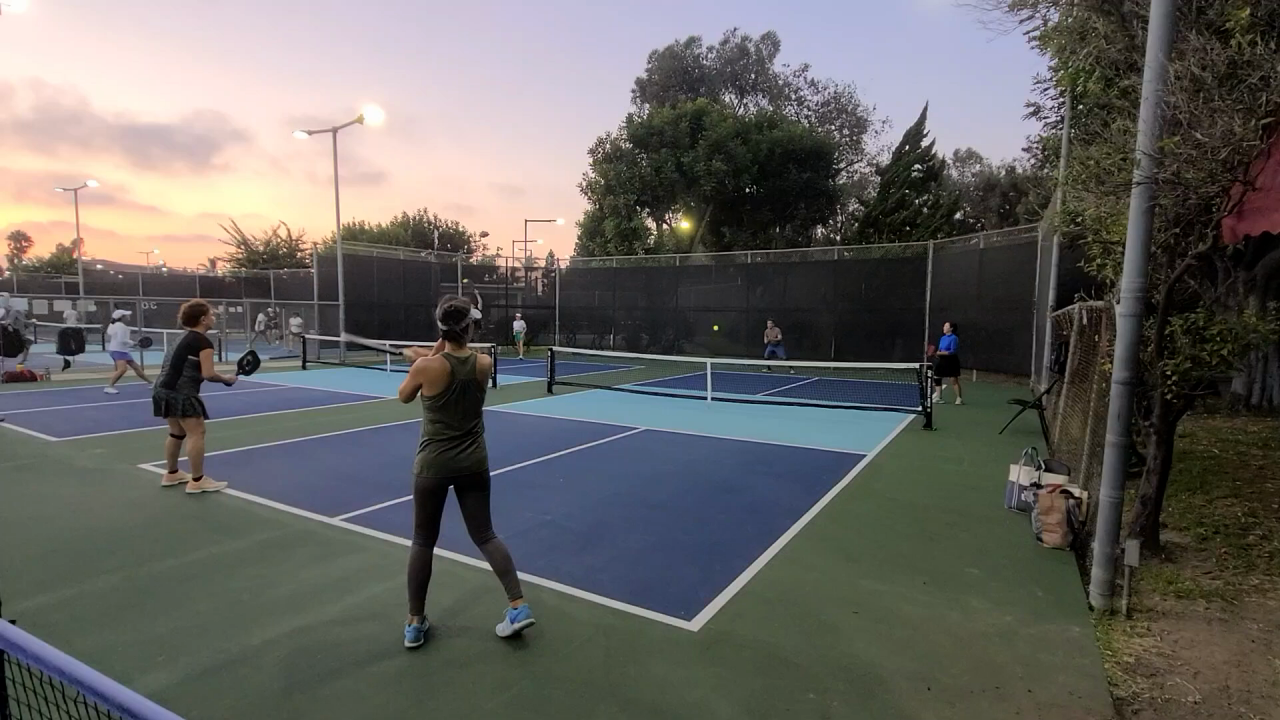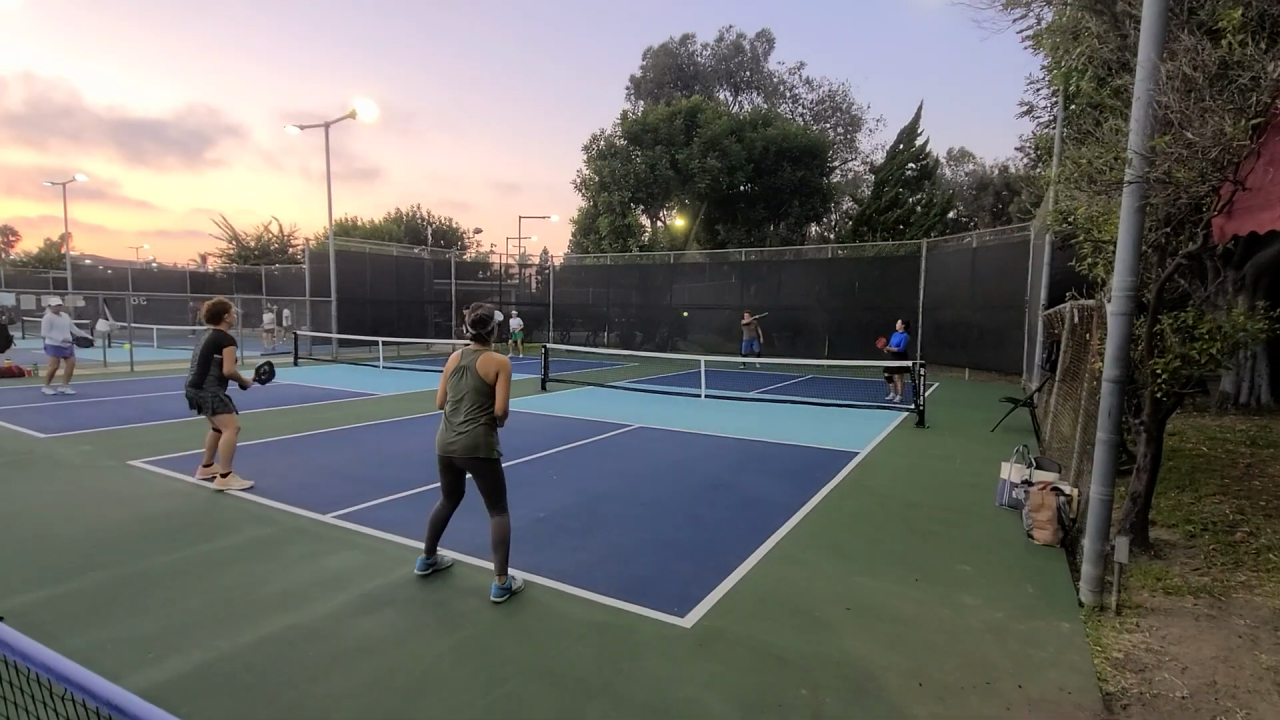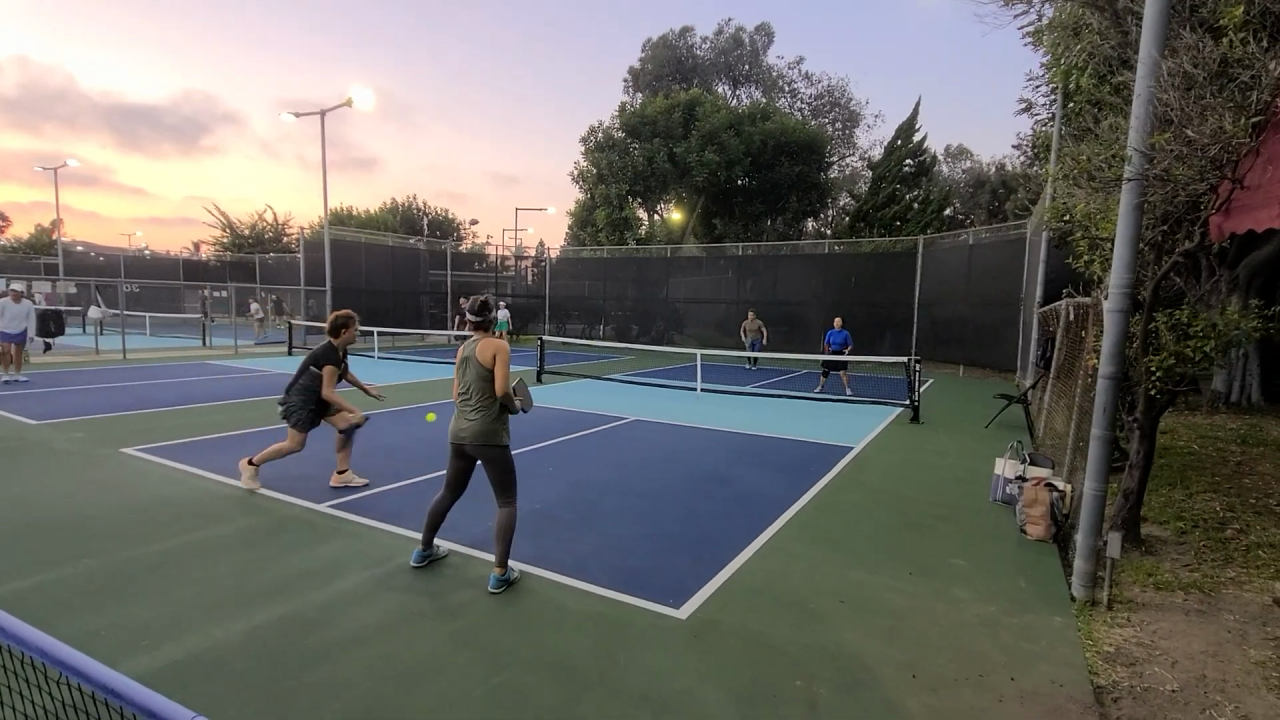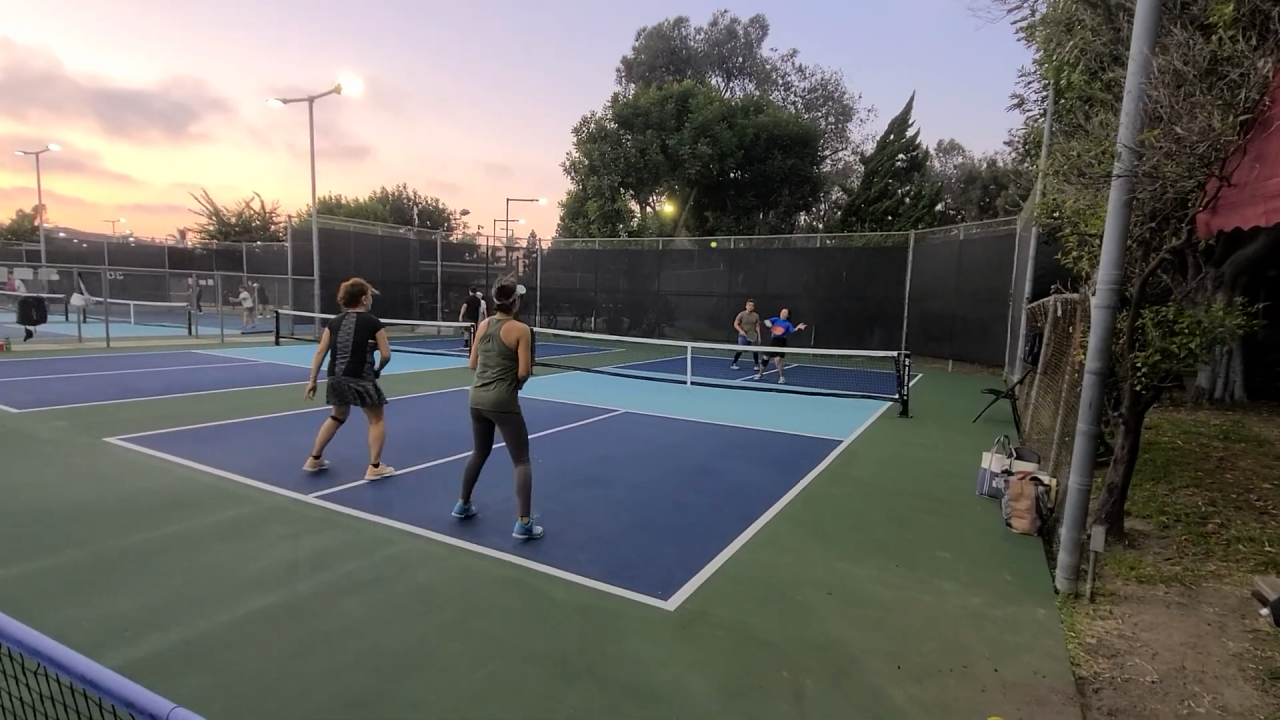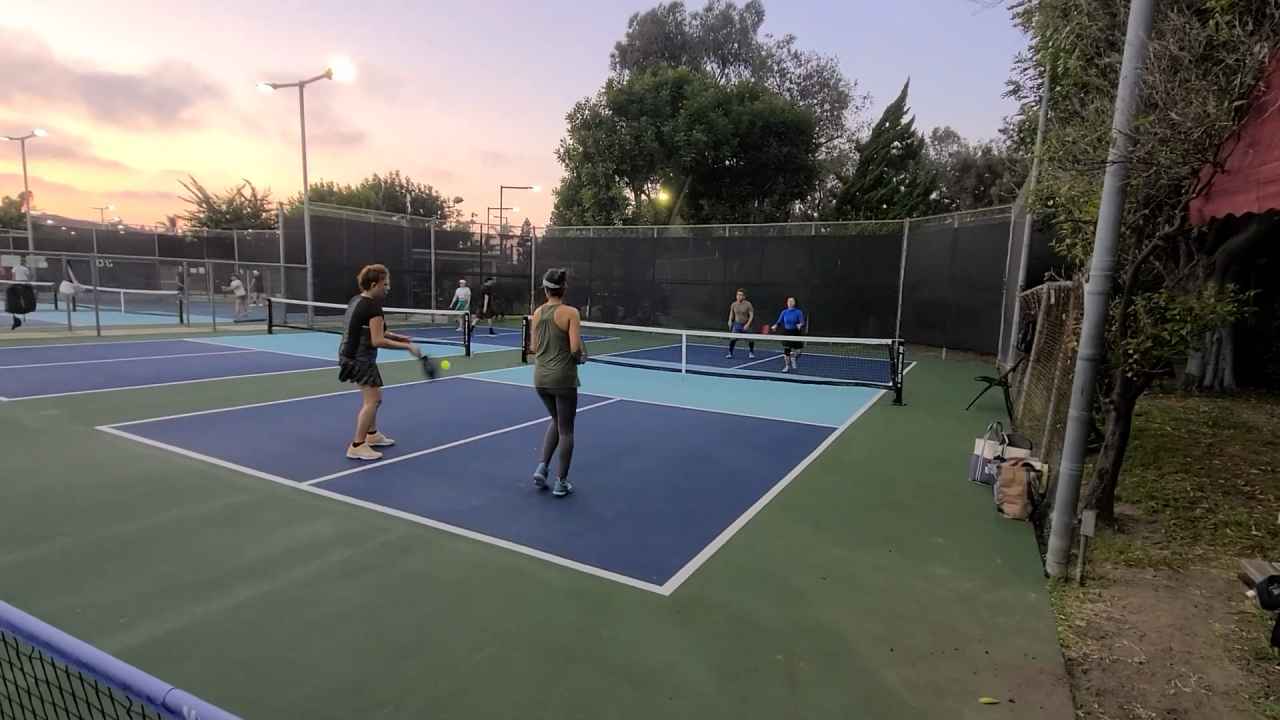
dt=1s
person 1, frame 1
left shoulder: (425, 367)
right shoulder: (483, 364)
left elbow: (404, 396)
left hip: (433, 465)
right hip: (474, 463)
left knee: (423, 541)
right knee: (483, 534)
left ankle: (415, 623)
right ankle: (518, 607)
person 1, frame 2
left shoulder: (454, 358)
right shoulder: (500, 362)
left elbow: (440, 403)
right elbow: (500, 411)
right wrist: (498, 422)
left hip: (446, 443)
right hip: (479, 446)
left knee: (449, 499)
right knee: (498, 511)
left ankle: (427, 558)
right ankle: (501, 582)
person 1, frame 3
left shoulder: (462, 349)
right shoulder: (498, 346)
left elbow: (457, 396)
right elbow: (502, 391)
right wrist: (514, 406)
left hip: (460, 432)
right hip: (489, 434)
left knee: (449, 492)
right knee: (507, 502)
left ankle: (423, 550)
right ankle: (500, 573)
person 1, frame 4
left shoulder: (483, 326)
right shoulder: (520, 330)
left elbow: (473, 363)
right elbow: (524, 373)
left hip: (477, 399)
right hip: (503, 403)
left knee: (480, 453)
right knee: (521, 461)
left ankle: (463, 505)
right ankle: (523, 523)
person 1, frame 5
left shoulder: (537, 313)
right shoulder: (570, 313)
left elbow: (534, 348)
right elbow: (575, 348)
right wrist: (579, 358)
left hip: (540, 377)
right hip: (563, 378)
left knee: (556, 423)
right knee: (566, 430)
left ankle: (542, 467)
right ankle: (561, 483)
person 2, frame 1
left shoulder: (184, 338)
right shoulder: (203, 342)
right elbow: (208, 374)
right wrist: (227, 379)
left hip: (163, 388)
right hip: (180, 393)
left knee: (177, 432)
right knee: (197, 433)
left ankle: (172, 473)
right ankle: (197, 481)
person 2, frame 2
left shoulder: (209, 336)
right shoulder: (227, 340)
right elbow: (229, 371)
right wrist: (245, 381)
left hip: (197, 388)
right hip: (209, 390)
left knee: (219, 427)
right knee: (232, 428)
left ankle: (207, 467)
right ankle: (225, 477)
person 2, frame 3
left shoulder: (340, 352)
right shoulder: (330, 356)
left elbow: (347, 376)
right elbow: (327, 393)
left wrist: (368, 391)
right wrist: (354, 411)
left hip: (317, 399)
right hip: (300, 400)
left knee: (346, 425)
right knee: (294, 444)
left ankle: (342, 474)
right ankle: (251, 465)
person 2, frame 4
left shoulder: (334, 322)
right shoulder: (373, 323)
left elbow: (320, 352)
right elbow: (386, 355)
left wrist: (312, 381)
right wrist: (378, 370)
left hip: (336, 378)
right hip: (361, 379)
left knee: (337, 416)
right knee: (377, 421)
left ankle: (314, 459)
right ankle: (374, 467)
person 2, frame 5
left shoulder: (357, 300)
right shoulder: (374, 307)
right elbow: (377, 341)
left wrist: (395, 337)
right wrist: (407, 347)
left hip: (353, 356)
right hip: (359, 359)
left knee: (373, 395)
right knee: (372, 399)
left ankle: (371, 434)
right ankle: (356, 446)
